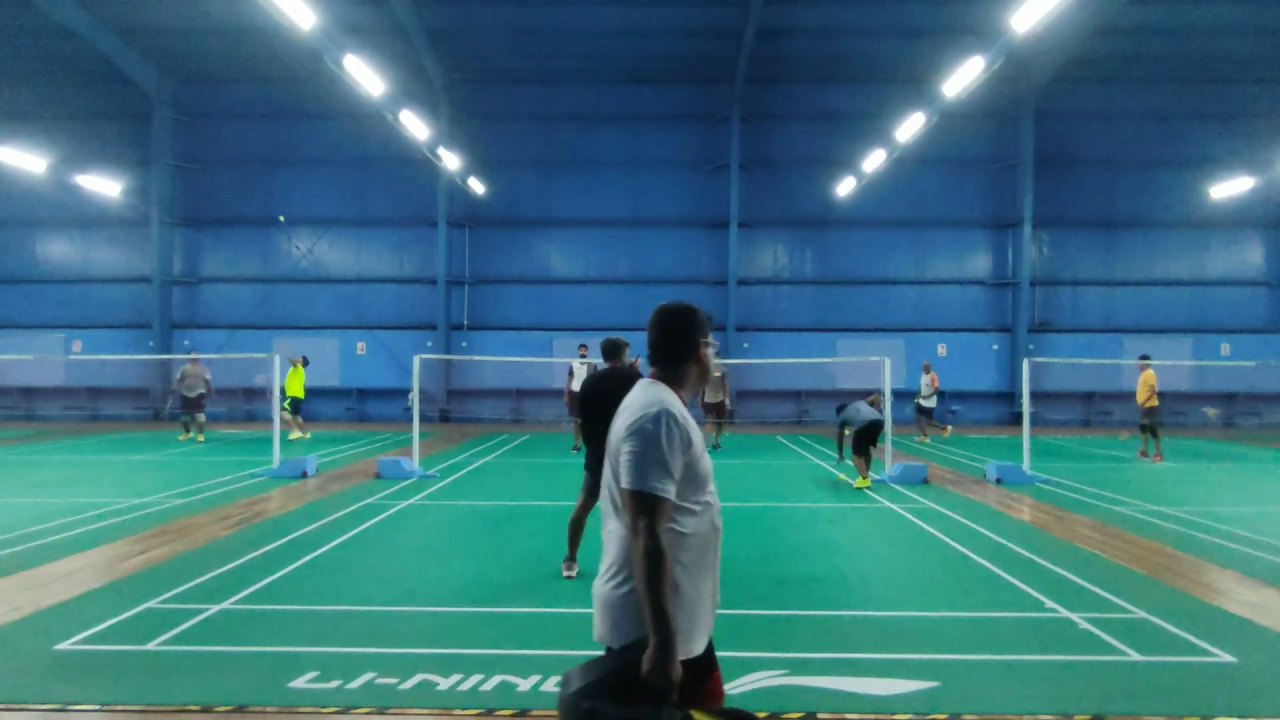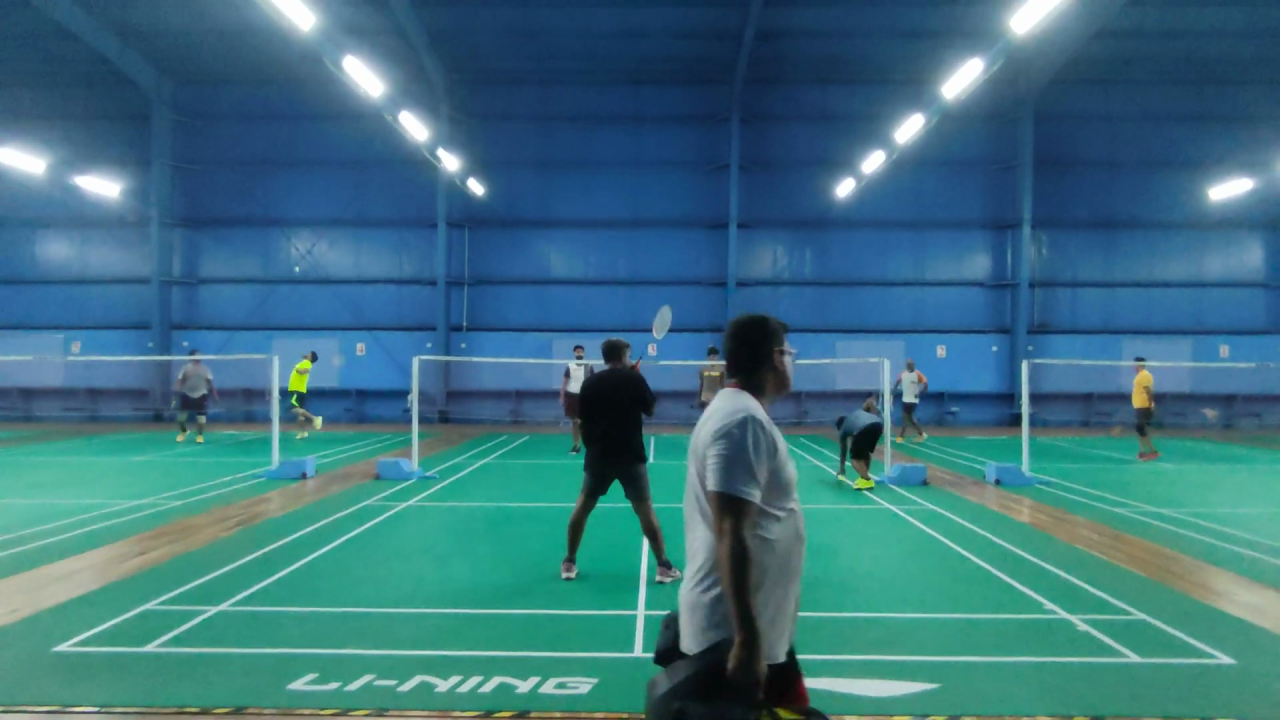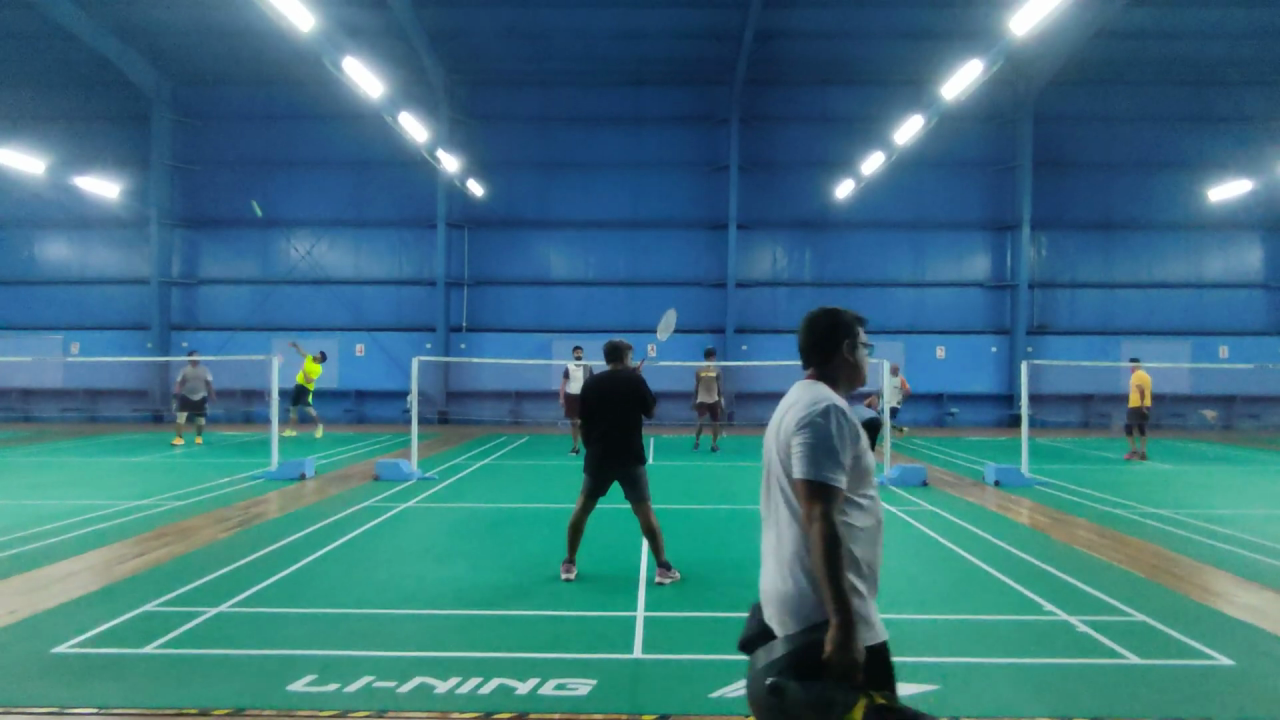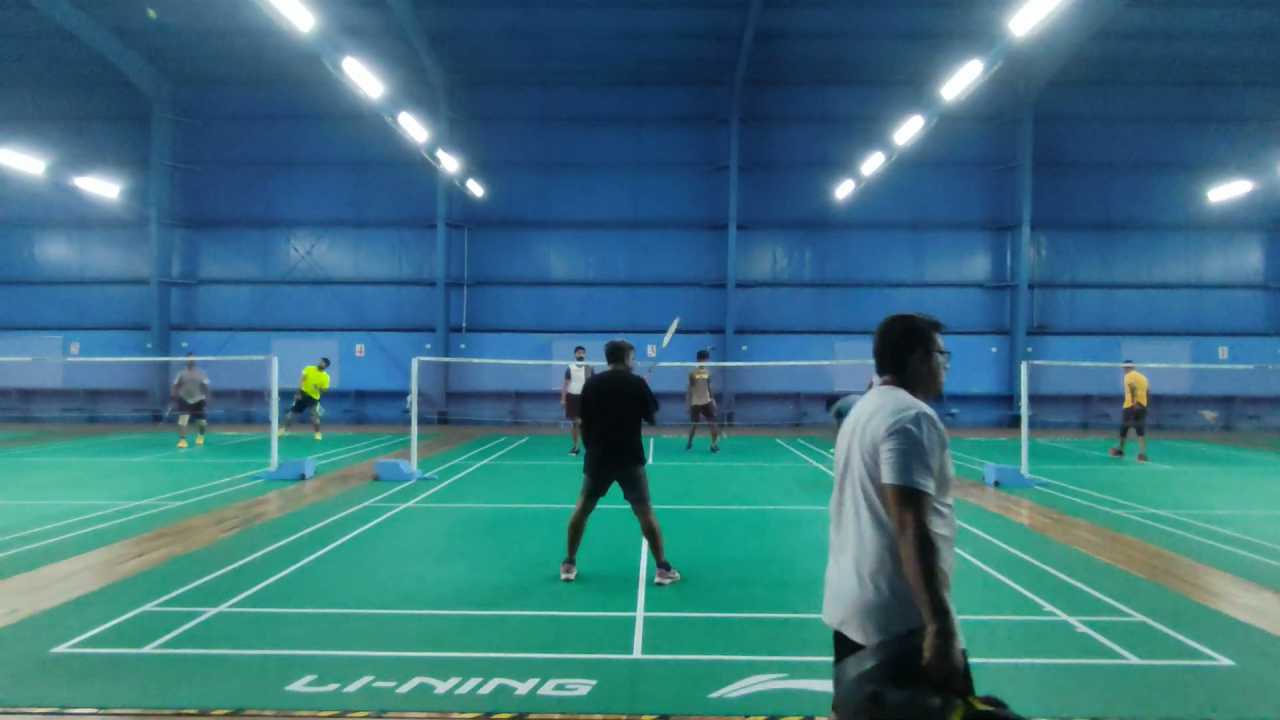
dt=0.2s
person 1, frame 1
left shoulder: (661, 407)
right shoulder: (660, 416)
right elbow: (647, 536)
right wrist: (662, 643)
left hip: (678, 618)
right hip: (647, 624)
left knee: (704, 709)
person 1, frame 2
left shoulder: (731, 412)
right shoulder: (745, 423)
right elbow: (732, 537)
right wrist: (745, 642)
left hip: (756, 623)
right hip: (730, 626)
left knee: (792, 711)
person 1, frame 3
left shoulder: (797, 403)
right shoulder: (828, 411)
right elbow: (821, 522)
right wrist: (843, 622)
left hip: (792, 600)
right hip: (823, 608)
person 1, frame 4
left shoulder: (864, 411)
right shoulder: (912, 418)
right elbow: (910, 528)
right wrist: (941, 627)
left hip: (851, 602)
right hip: (902, 614)
person 2, frame 1
left shoulder: (589, 382)
right shoulder: (633, 377)
left elbow: (582, 421)
left hip: (598, 455)
left knee: (583, 506)
left ankle: (570, 561)
person 2, frame 2
left shoulder: (590, 383)
right shoulder: (634, 379)
left elbow: (583, 421)
right elbow: (650, 410)
left hip: (599, 456)
right hip: (631, 457)
left knee: (582, 507)
right knee: (645, 510)
left ankle: (569, 563)
right ankle: (663, 566)
person 2, frame 3
left shoulder: (590, 384)
right shoulder: (635, 381)
left elbow: (583, 422)
right elbow: (650, 413)
left hip: (598, 457)
right hip: (630, 458)
left knee: (582, 508)
right knee: (644, 511)
left ankle: (569, 564)
right ankle: (663, 568)
person 2, frame 4
left shoulder: (591, 384)
right shoulder: (637, 383)
left elbow: (583, 422)
right elbow: (651, 419)
left hip: (598, 458)
right hip: (630, 458)
left knee: (582, 508)
right knee: (645, 512)
left ankle: (569, 564)
right ankle: (663, 568)
